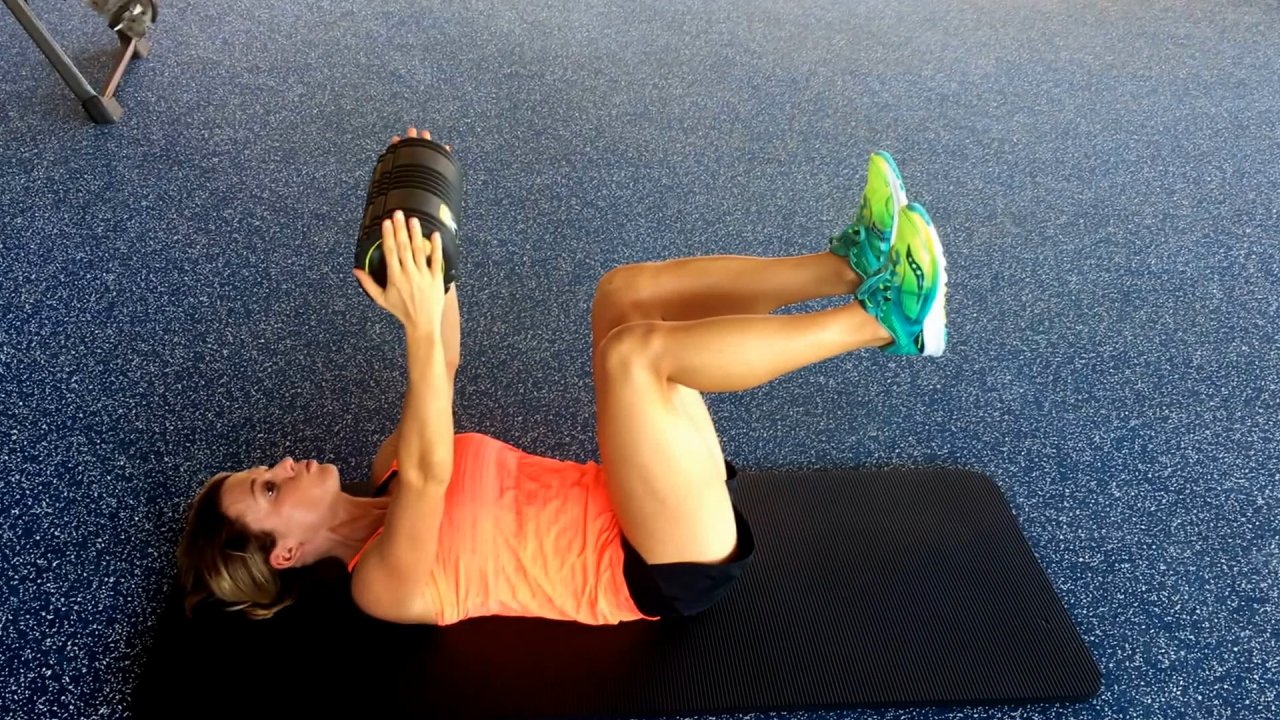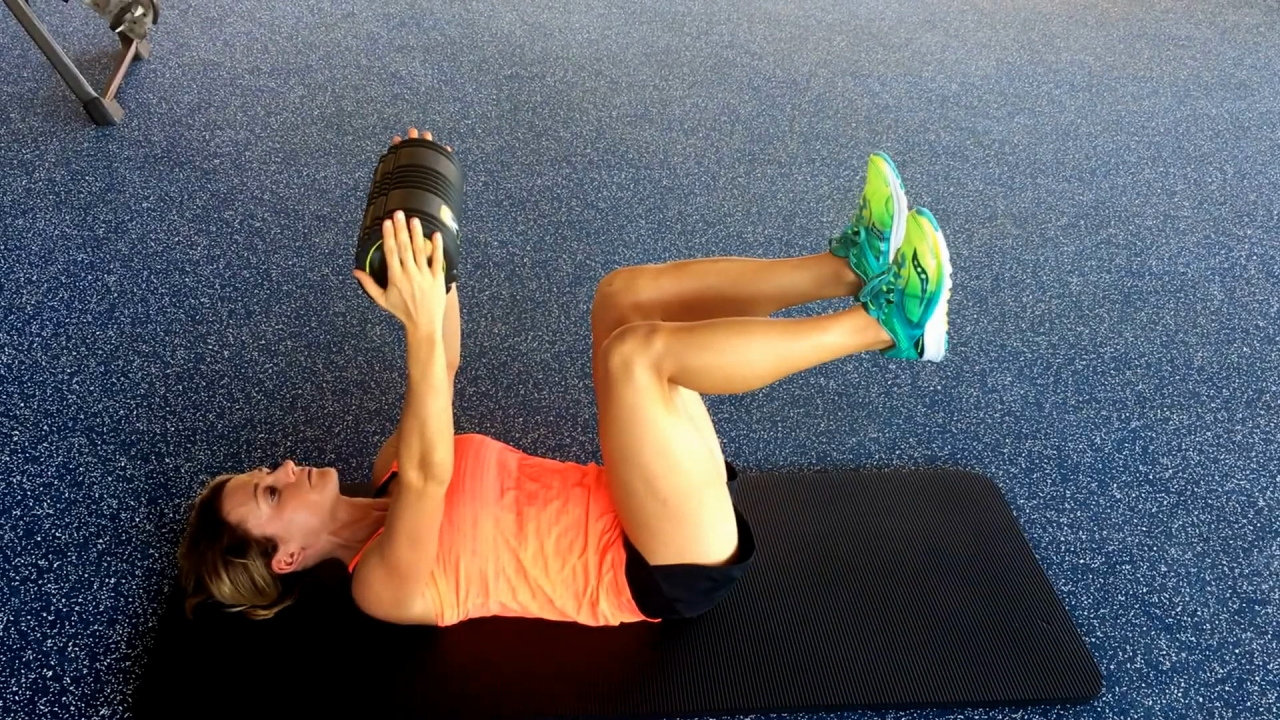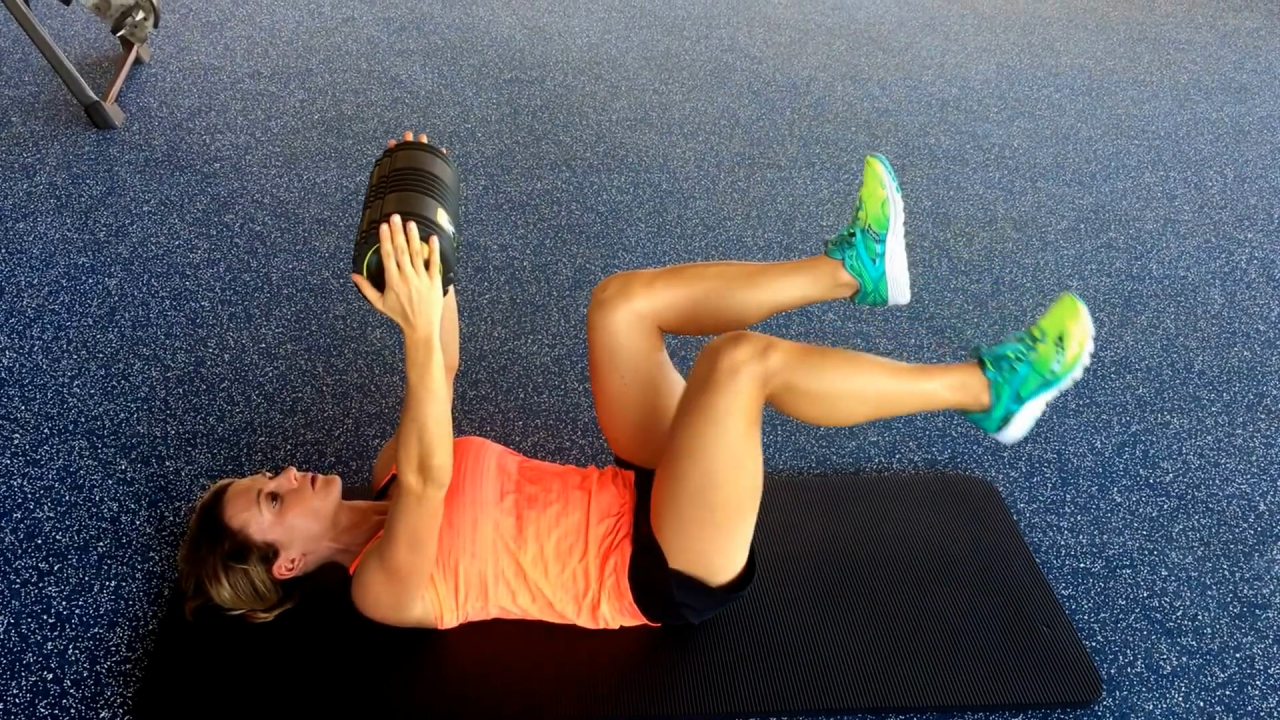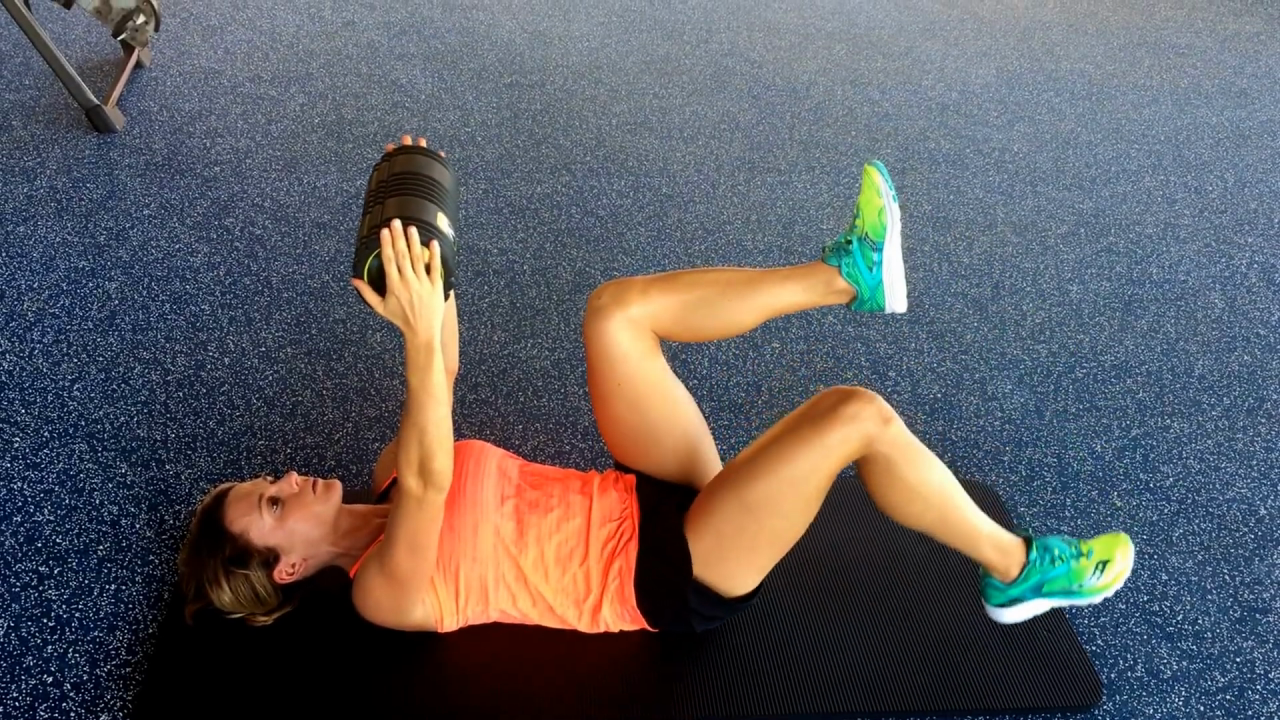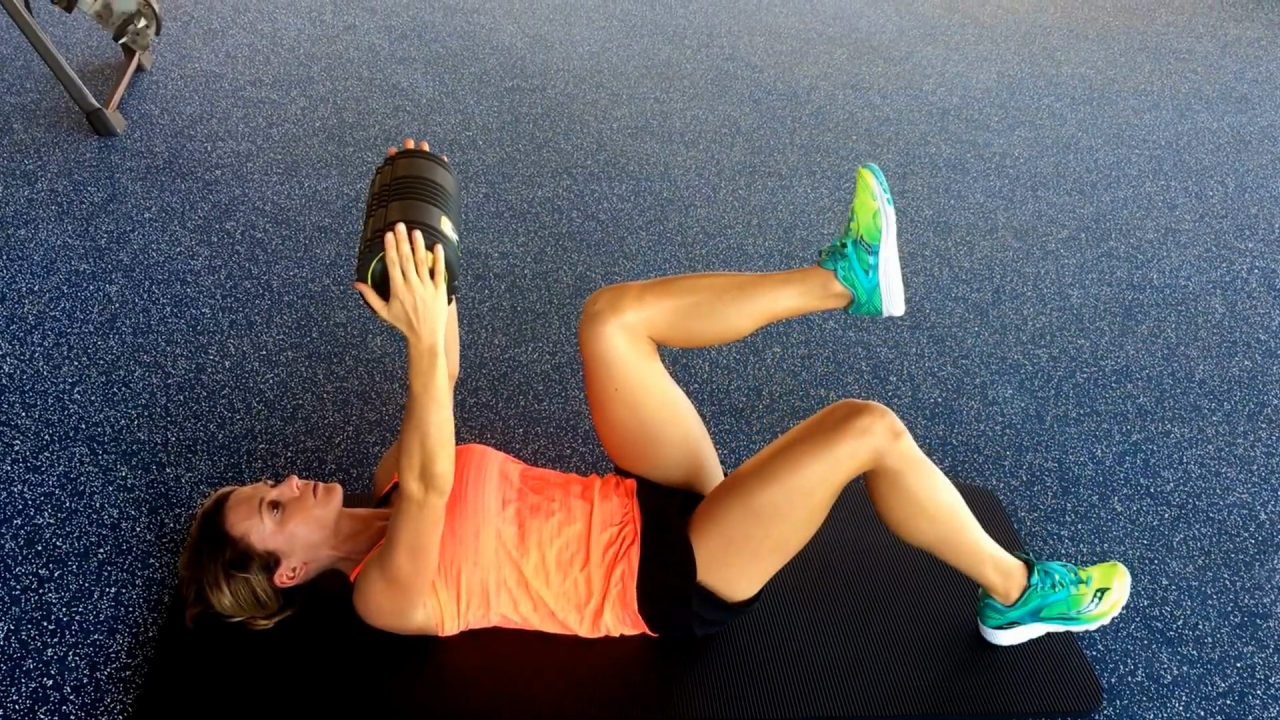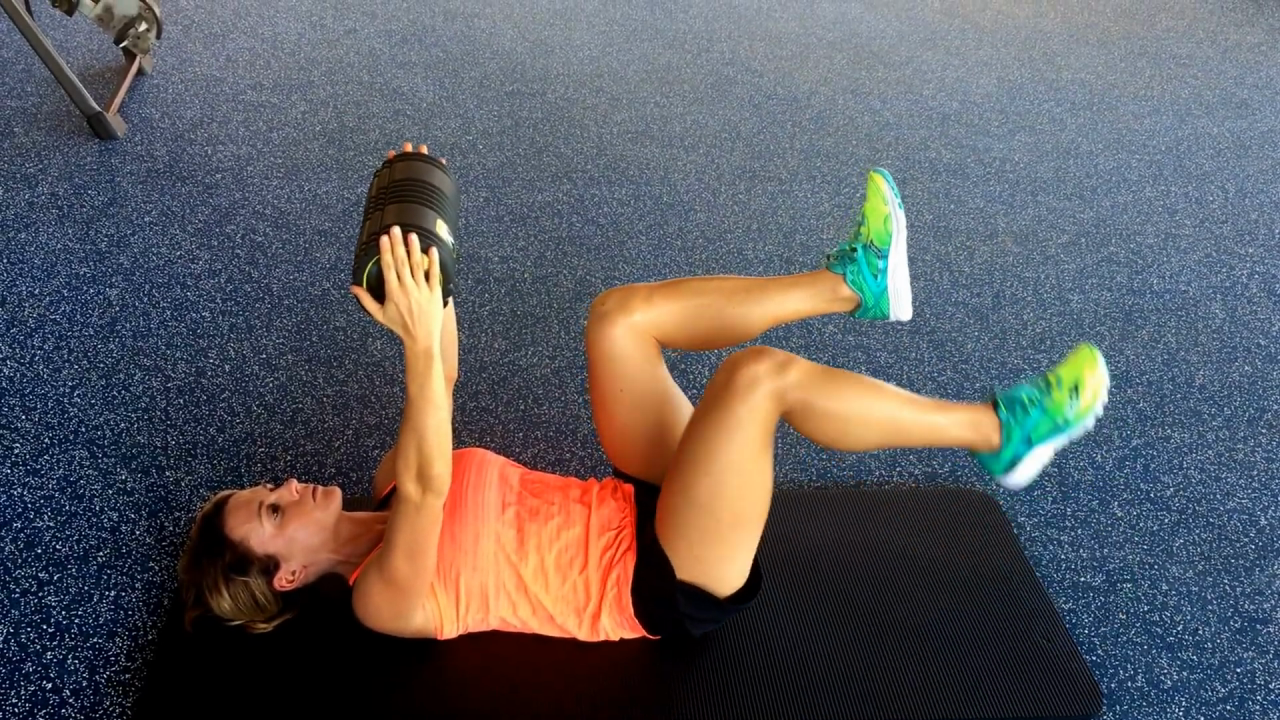
dt=0.7s
person 1, frame 1
left shoulder: (387, 481)
right shoulder: (385, 582)
left elbow: (441, 371)
right elbow: (432, 472)
left wrist: (432, 263)
right wrist: (418, 322)
left hip: (640, 501)
right hip: (671, 567)
left knee: (627, 292)
right knee: (635, 350)
left ankle: (848, 265)
right ankle: (880, 319)
person 1, frame 2
left shoulder: (388, 483)
right shoulder: (385, 583)
left elbow: (441, 373)
right elbow: (432, 471)
left wrist: (432, 256)
right wrist: (421, 324)
left hip: (636, 504)
right hip: (673, 569)
left knee: (626, 293)
right knee: (636, 350)
left ankle: (853, 266)
right ankle: (886, 324)
person 1, frame 3
left shoulder: (387, 484)
right shoulder: (386, 585)
left elbow: (442, 371)
right elbow: (433, 476)
left wrist: (426, 264)
right wrist: (416, 326)
left hip: (638, 499)
right hip: (667, 574)
left knee: (621, 300)
right knee: (745, 358)
left ankle: (853, 270)
right ankle: (987, 387)
person 1, frame 4
left shoulder: (386, 489)
right shoulder: (387, 589)
left elbow: (440, 380)
right elbow: (434, 478)
left wrist: (427, 262)
right wrist: (416, 330)
left hip: (652, 502)
right hip: (671, 572)
left knee: (617, 308)
right knee: (857, 415)
left ankle: (848, 277)
right ankle: (1016, 572)
person 1, frame 5
left shoulder: (389, 494)
right shoulder: (388, 592)
left elbow: (434, 416)
right elbow: (435, 482)
left wrist: (428, 255)
right wrist: (423, 335)
left hip: (652, 503)
right hip: (677, 576)
left knee: (613, 314)
right knee: (867, 429)
left ankle: (845, 280)
right ankle: (1015, 592)
person 1, frame 6
left shoulder: (387, 496)
right shoulder: (388, 596)
left elbow: (440, 383)
right elbow: (434, 485)
left wrist: (425, 269)
right wrist: (416, 338)
left hip: (643, 517)
right hip: (670, 585)
left knee: (621, 313)
right knee: (763, 373)
left ankle: (854, 284)
right ankle: (1001, 432)
